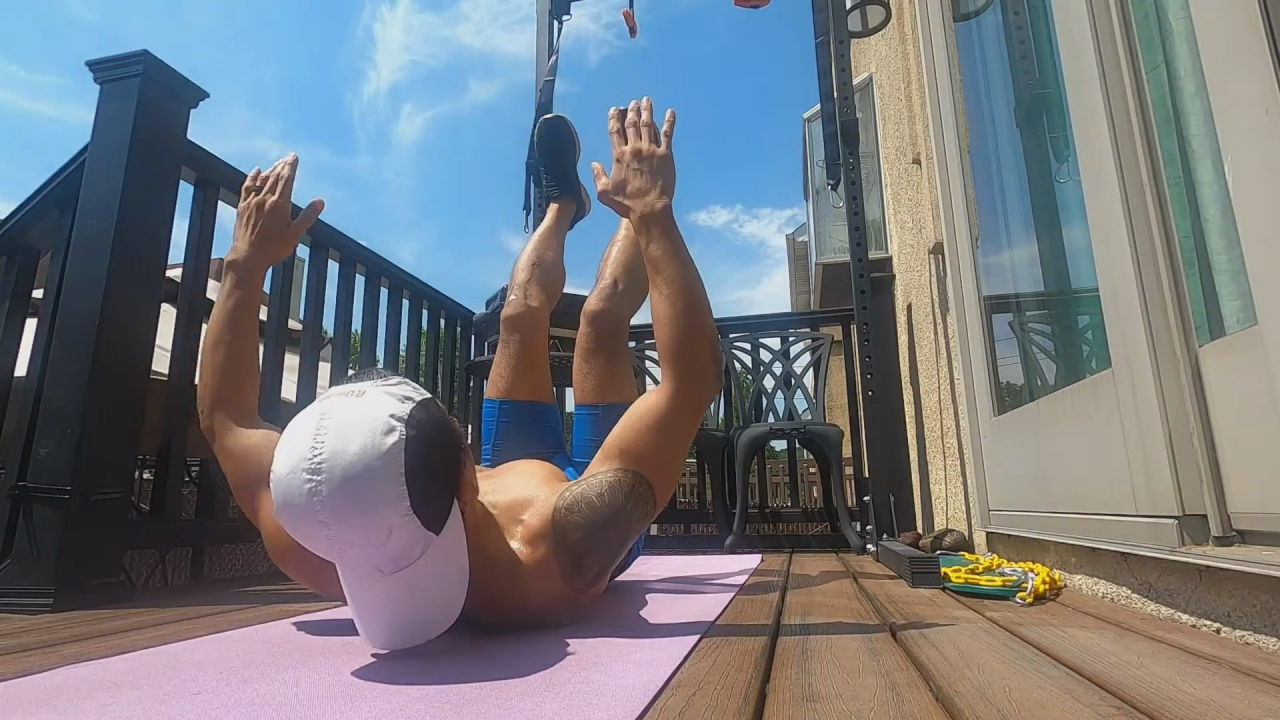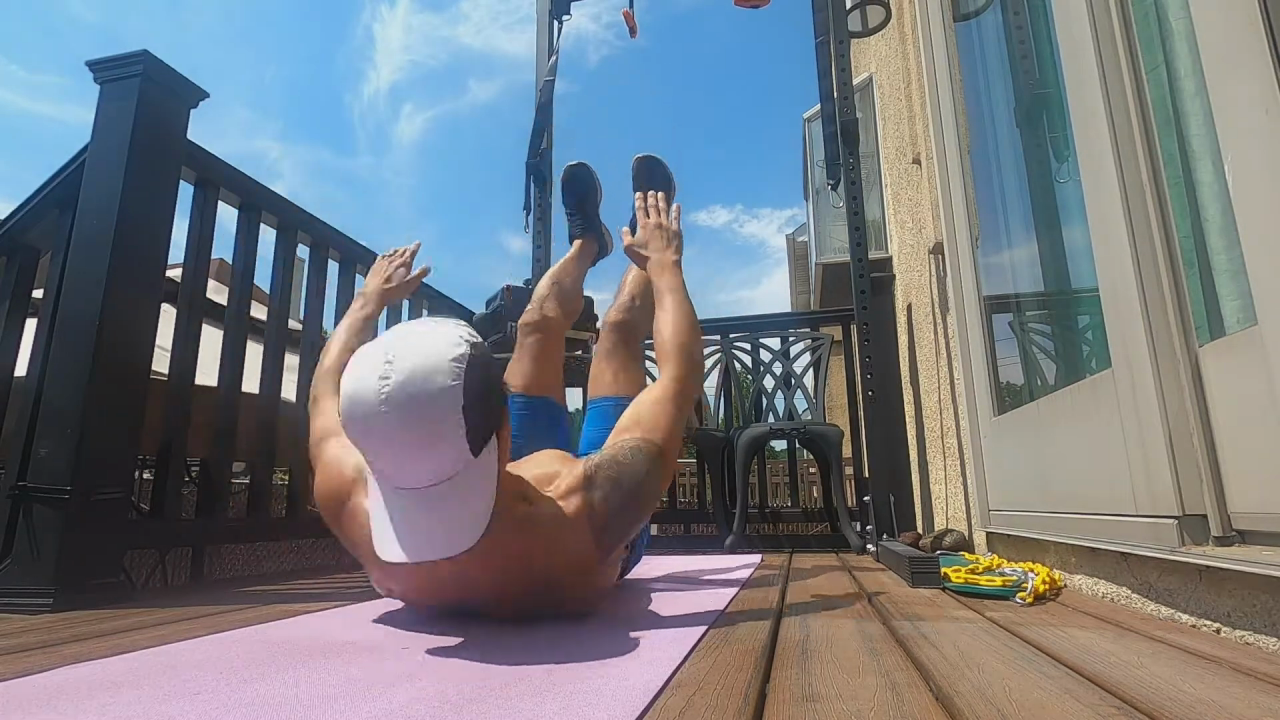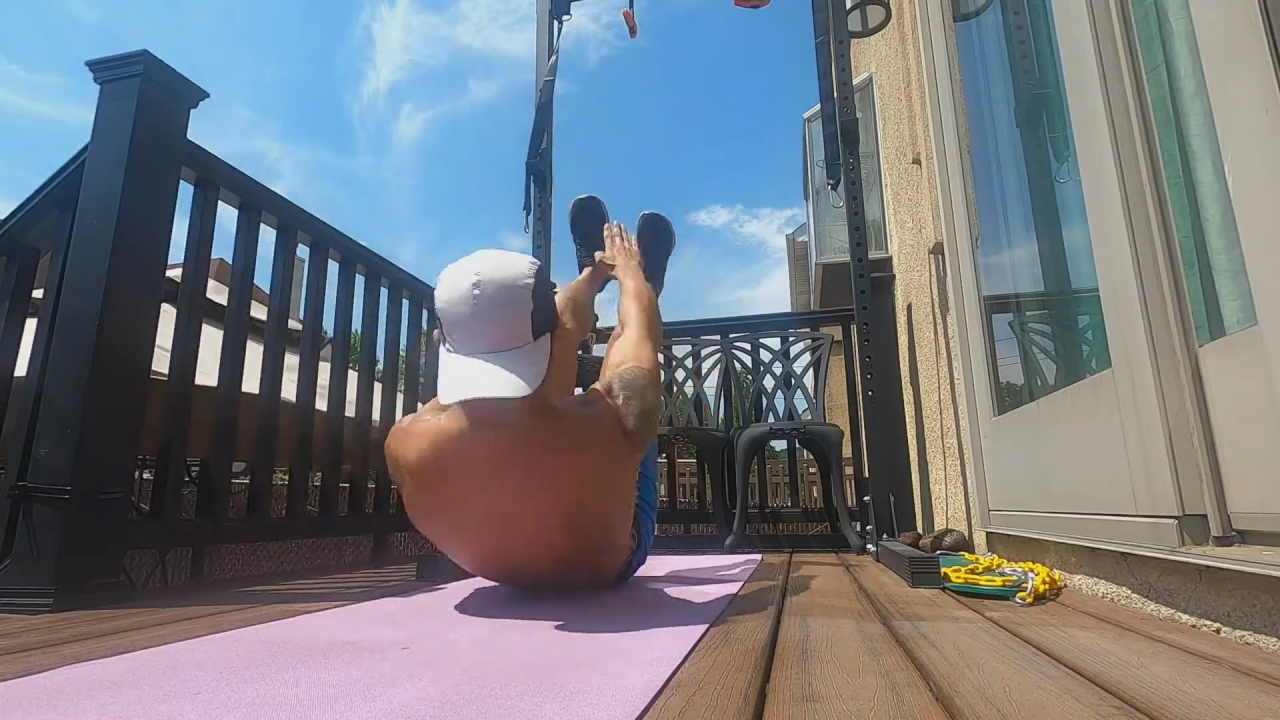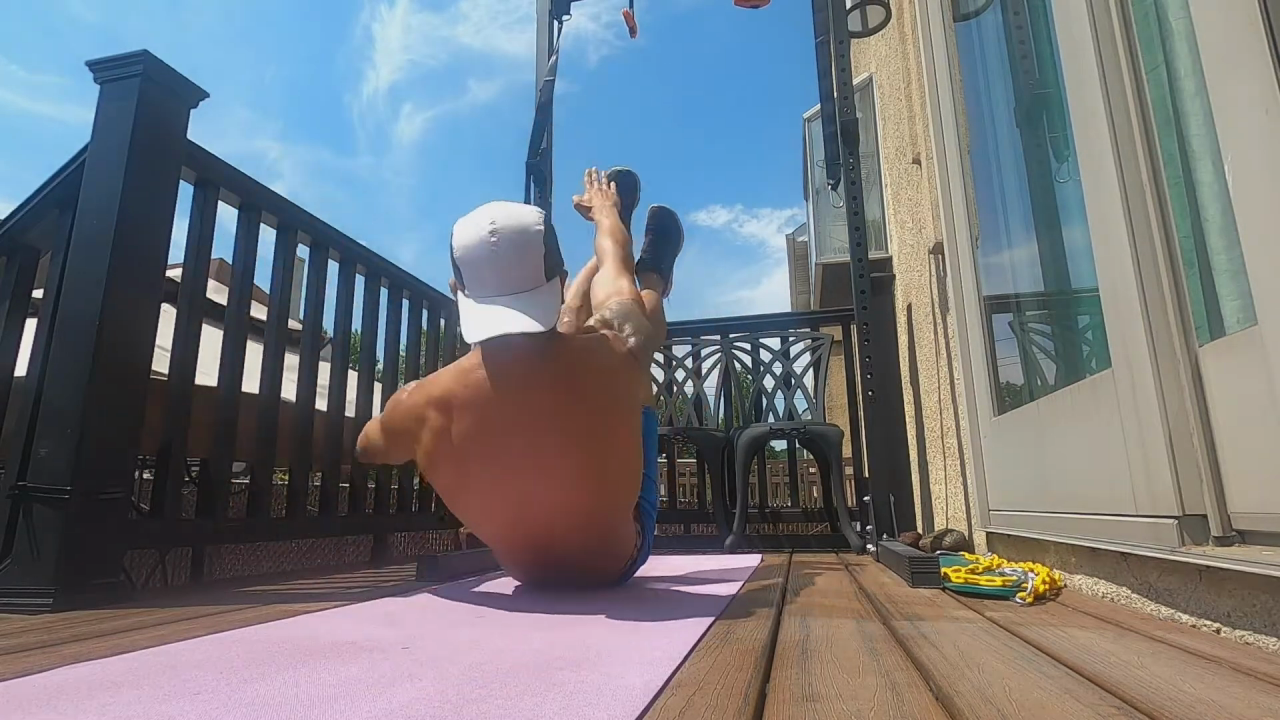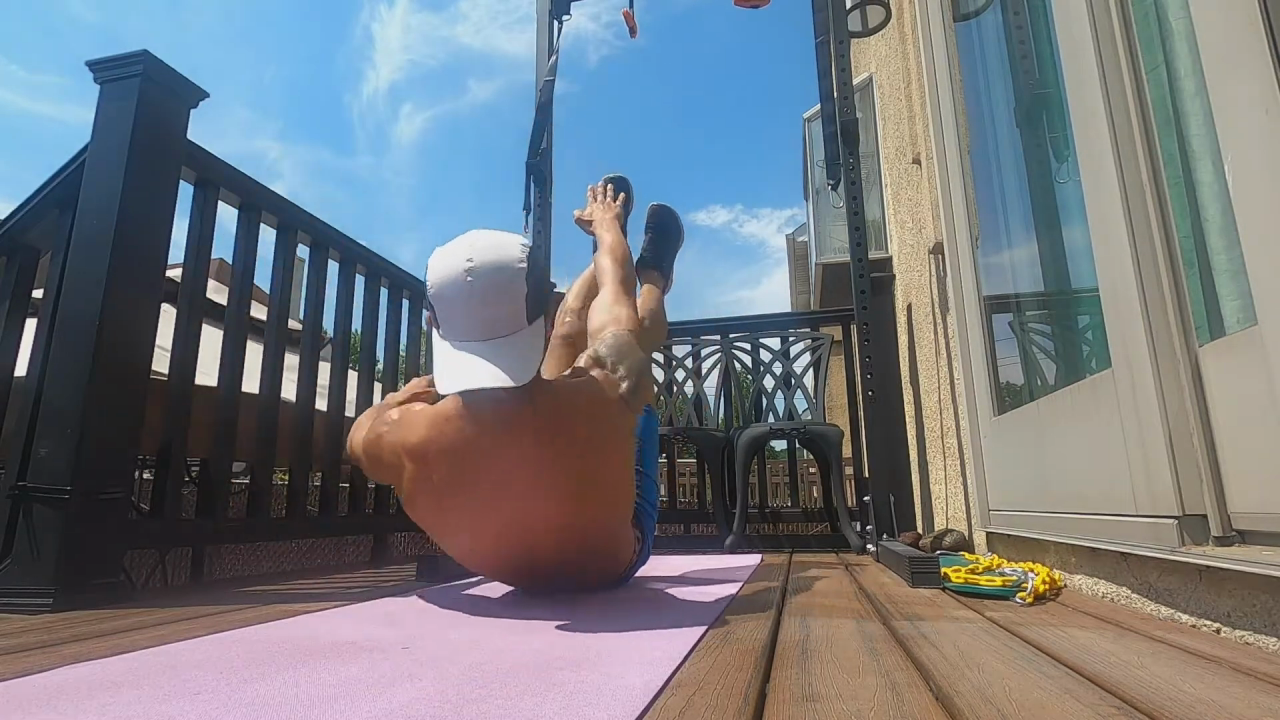
dt=0.2s
person 1, frame 1
left shoulder: (309, 549)
right shoulder: (567, 555)
left elbow: (224, 416)
right elbow: (694, 378)
left wrist: (245, 264)
right wrist: (655, 215)
left knee: (522, 314)
right knee: (602, 316)
left ankle: (563, 205)
right ankle: (634, 221)
person 1, frame 2
left shoulder: (357, 514)
right shoulder: (589, 519)
left elbow: (325, 394)
right elbow: (680, 376)
left wrist: (369, 299)
right wrist: (665, 265)
left knee: (539, 322)
right knee: (619, 326)
left ankle: (586, 241)
right ankle: (648, 261)
person 1, frame 3
left shoulder: (411, 449)
right shoulder: (611, 421)
right elbow: (641, 336)
right wrist: (632, 273)
left hip: (518, 565)
right hip: (608, 566)
left knee: (563, 328)
right knee: (628, 338)
left ankle: (594, 268)
person 1, frame 4
left shoulder: (424, 406)
right shoulder: (611, 355)
left elbow: (367, 444)
right elbow: (617, 268)
right wrist: (603, 215)
left hip: (525, 567)
right hip: (612, 562)
left ankle: (626, 265)
right ankle: (654, 278)
person 1, frame 5
left shoulder: (409, 440)
right shoulder: (600, 394)
left elbow: (358, 440)
right elbow: (616, 293)
left wrist: (407, 393)
right wrist: (607, 228)
left hip: (521, 571)
right hip: (612, 565)
left knee: (571, 328)
right knee: (635, 328)
left ankle: (629, 262)
right ankle: (654, 277)
